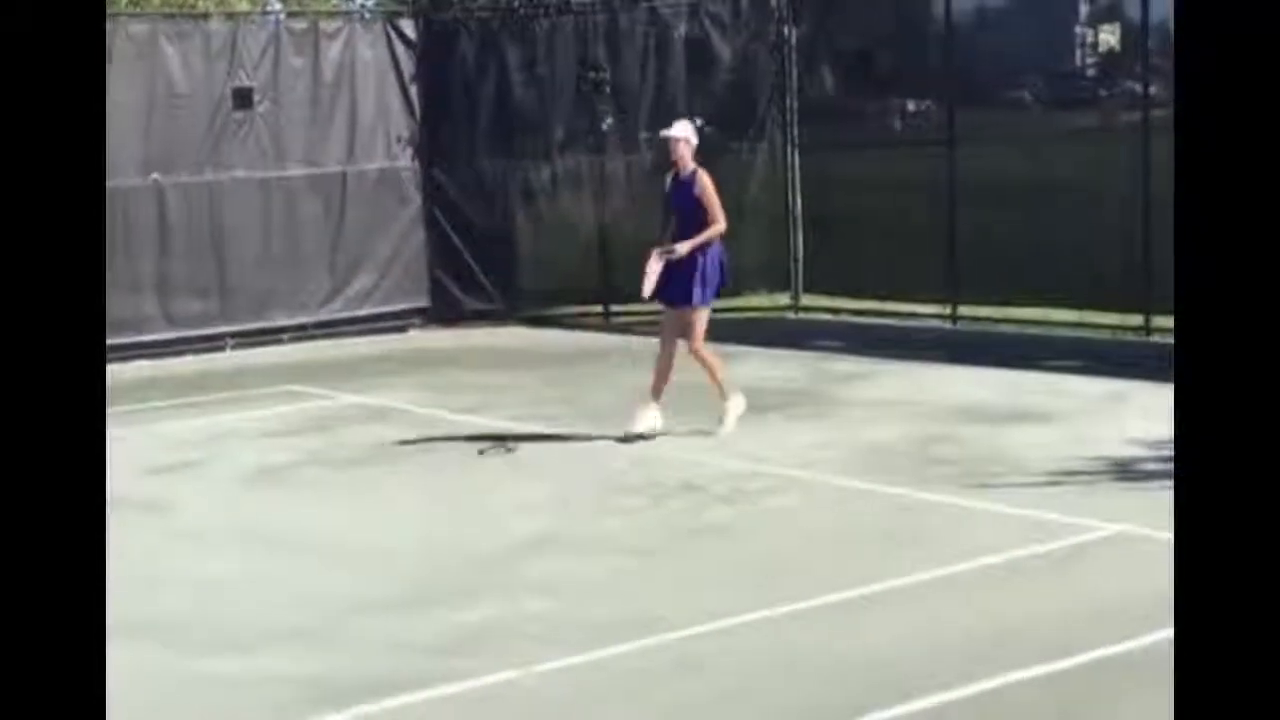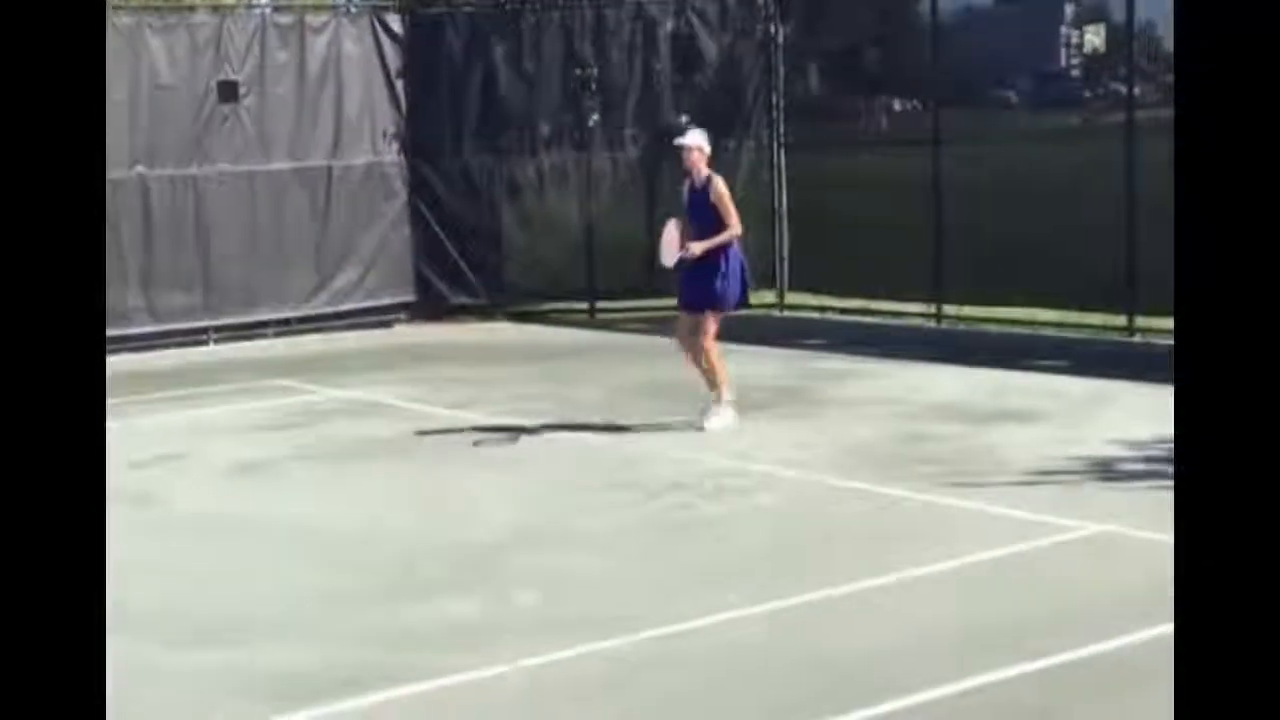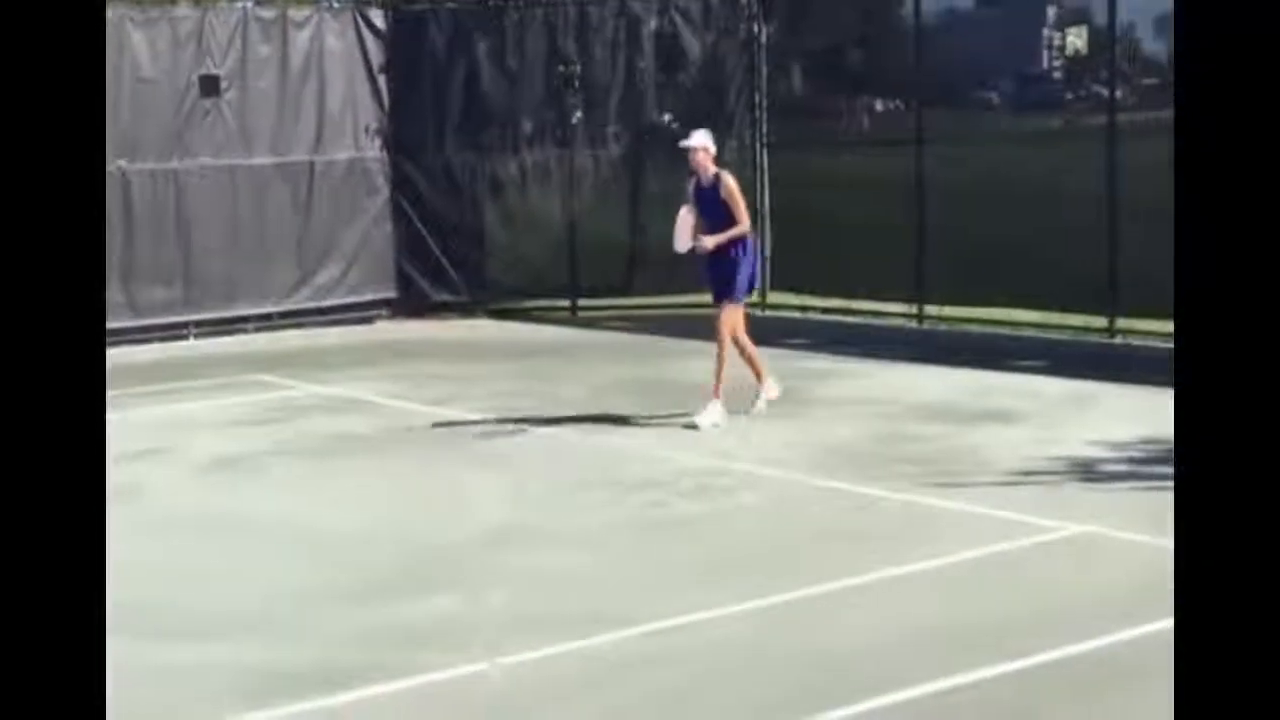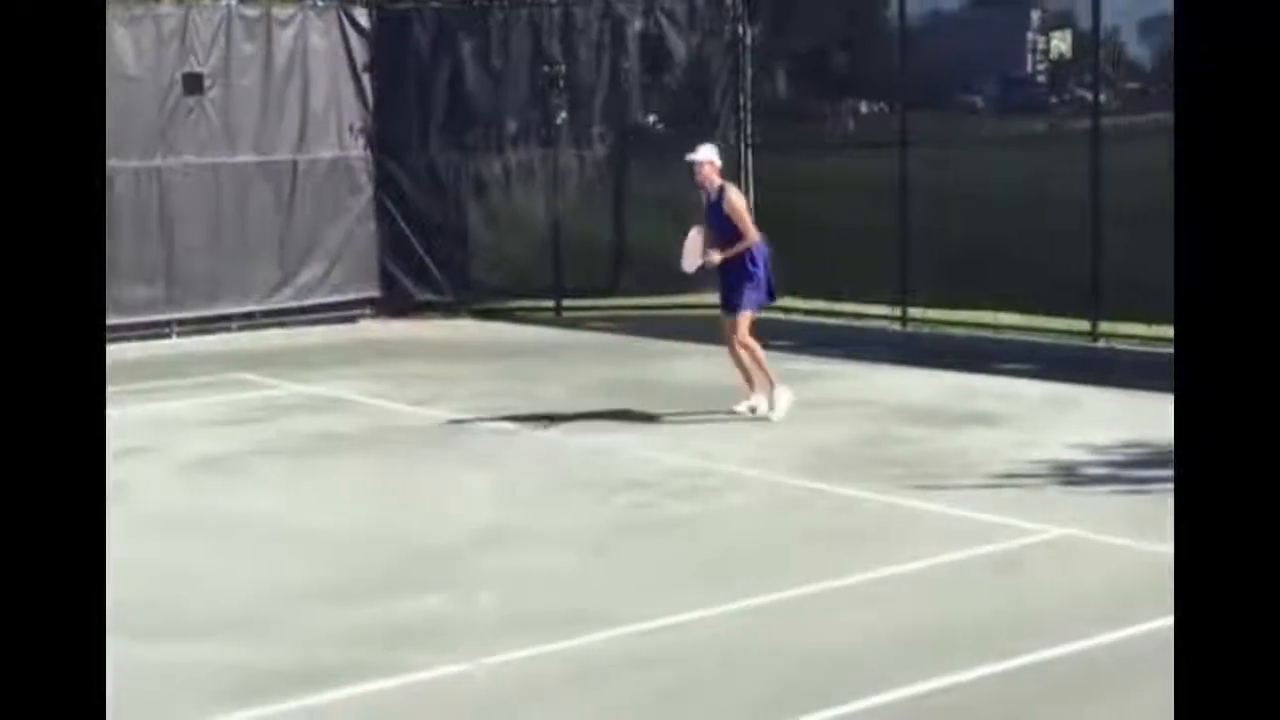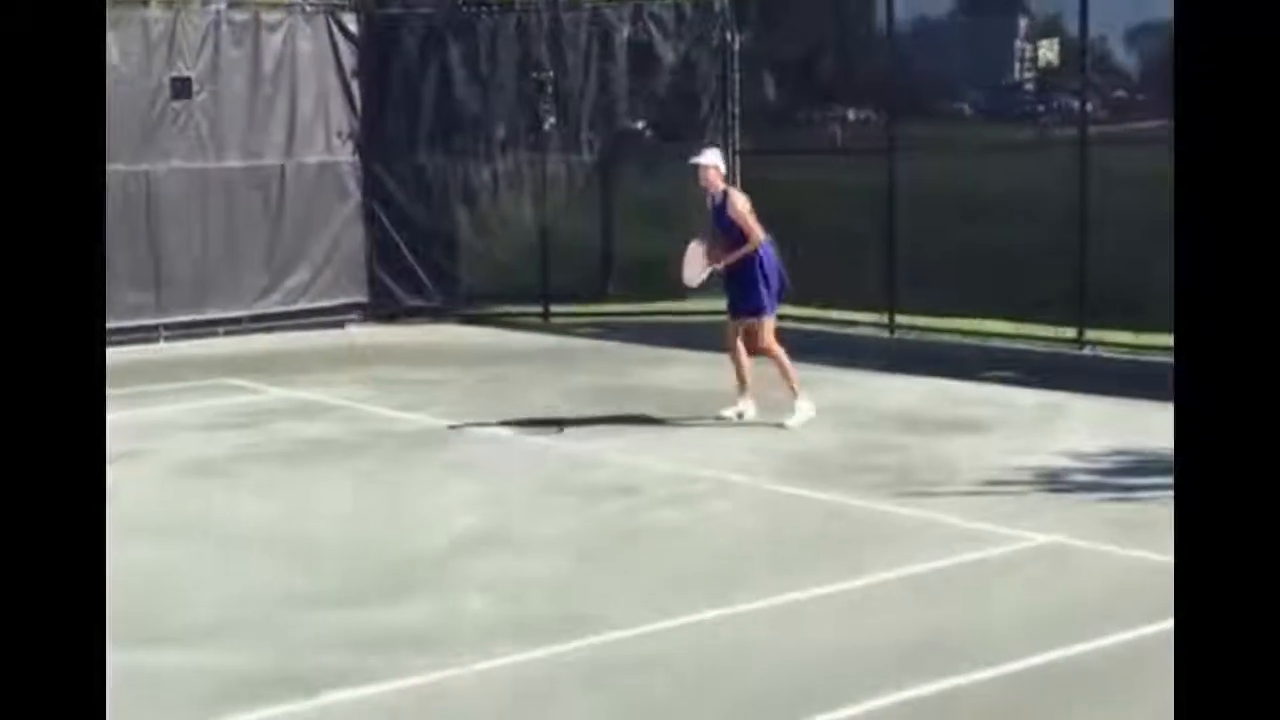
dt=0.2s
person 1, frame 1
left shoulder: (701, 179)
right shoulder: (671, 178)
left elbow: (720, 224)
left wrist: (689, 245)
right wrist: (667, 242)
left hip: (701, 259)
right hip: (677, 260)
left knee: (695, 342)
right knee: (667, 338)
left ankle: (731, 398)
right ankle: (653, 409)
person 1, frame 2
left shoulder: (716, 185)
right shoulder: (687, 186)
left elbow: (736, 229)
left wrist: (703, 245)
right wrist: (686, 245)
left hip: (722, 263)
right hip: (699, 264)
left knee: (706, 340)
right knee: (684, 337)
left ankle: (724, 406)
right ankle: (717, 392)
person 1, frame 3
left shoulder: (726, 182)
right shoulder: (693, 185)
left elbow: (745, 224)
left wrist: (715, 240)
right wrist: (699, 239)
left hip: (738, 255)
right hip: (717, 257)
left knee: (724, 329)
right knee: (735, 332)
left ankle: (716, 403)
right ankle: (765, 383)
person 1, frame 4
left shoulder: (730, 196)
right shoulder: (705, 196)
left elbow: (752, 237)
left wrist: (722, 256)
right wrist: (709, 252)
left hip: (750, 265)
right hip: (731, 268)
left knee: (741, 336)
right knee: (730, 336)
left ankle: (778, 390)
right ankle: (758, 396)
person 1, frame 5
left shoulder: (733, 200)
right shoulder: (712, 200)
left elbow: (757, 239)
left wrist: (727, 259)
right wrist: (719, 258)
left hip: (759, 267)
right hip: (740, 270)
left knee: (764, 342)
right knee: (733, 338)
left ankle: (801, 401)
right ankle: (745, 401)
